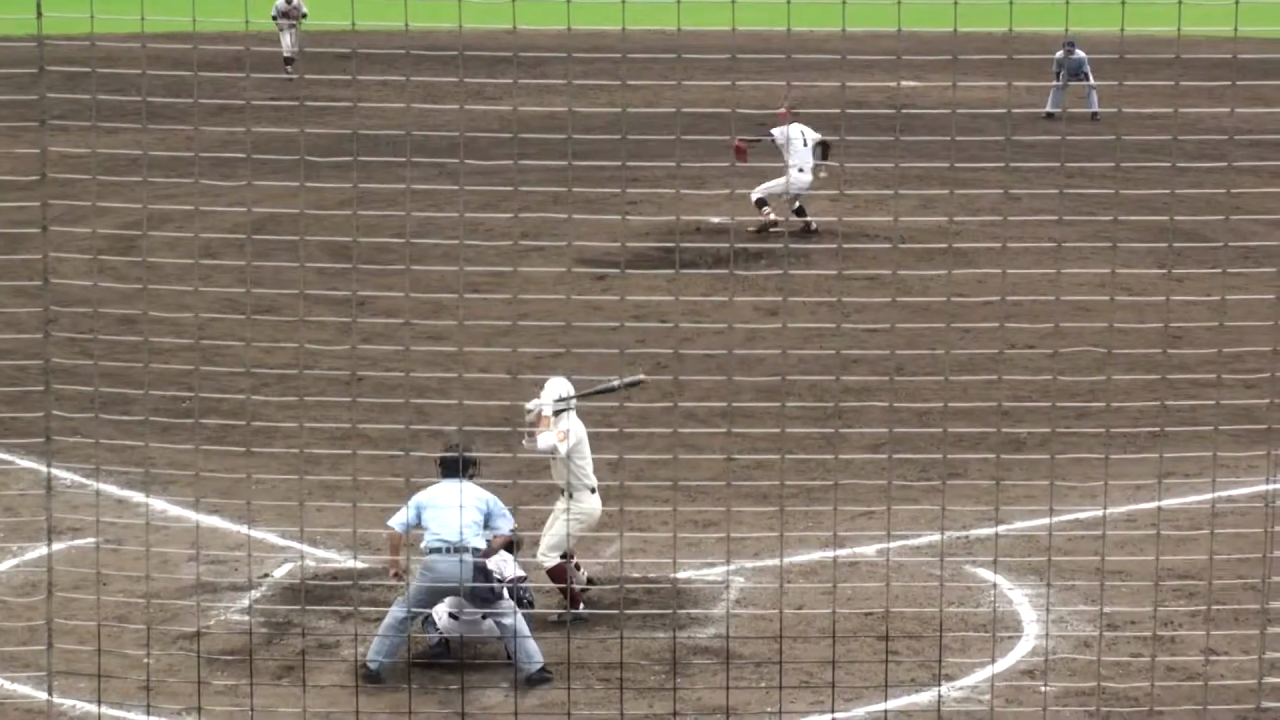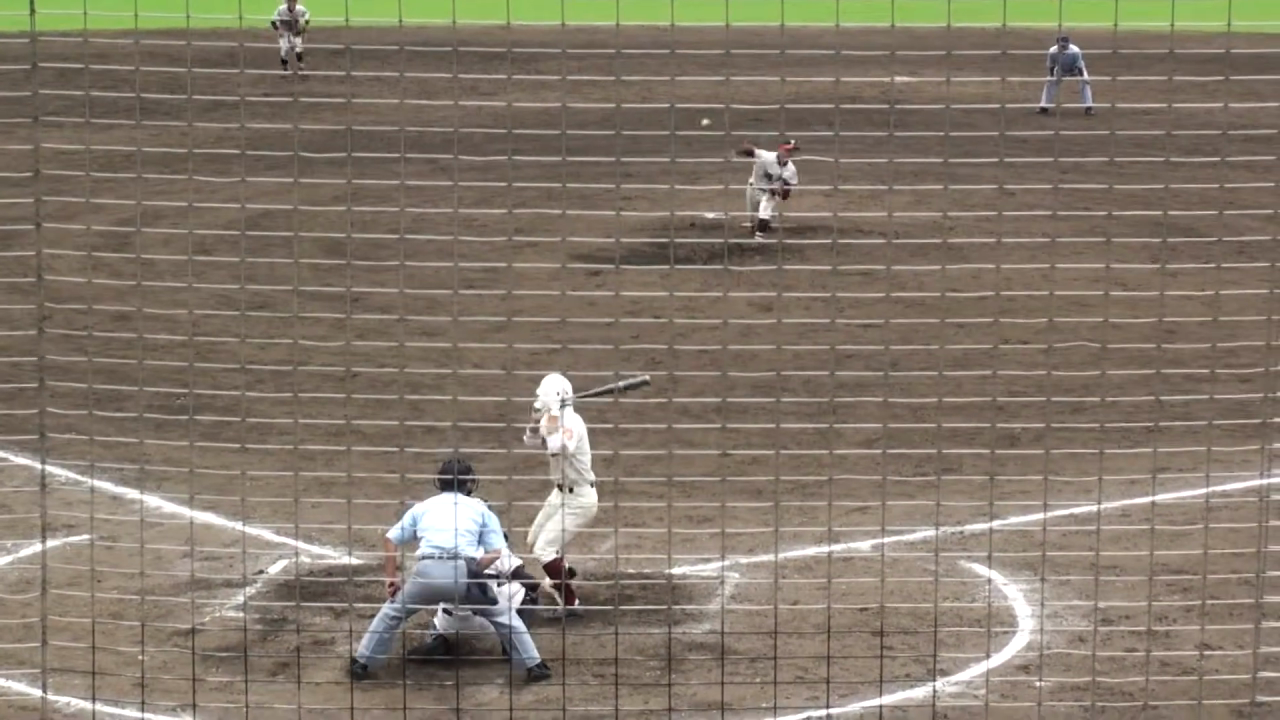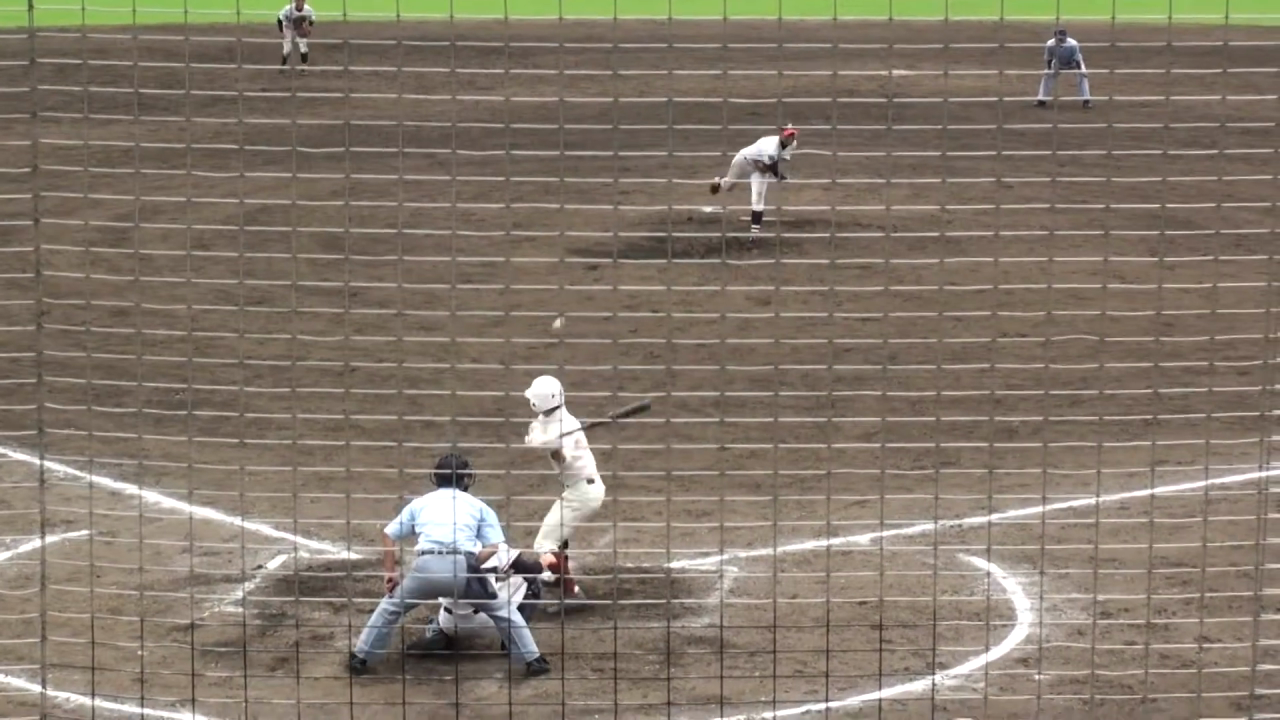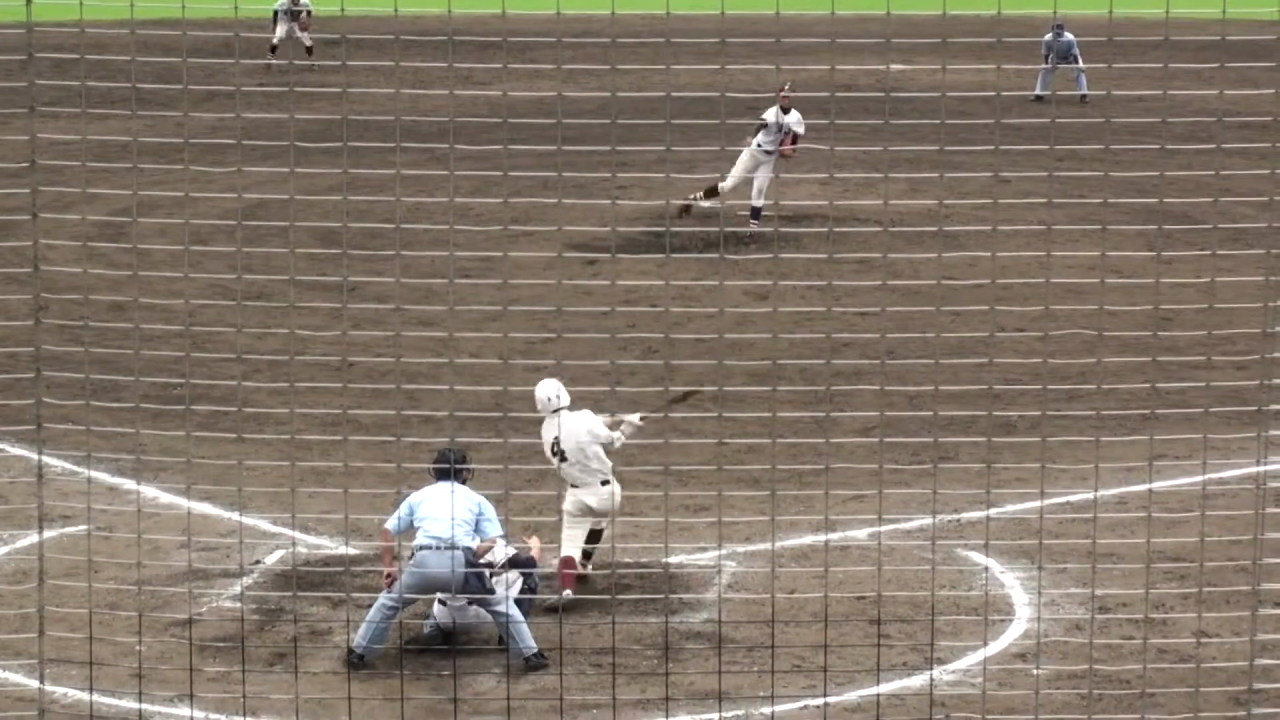
dt=0.3s
person 1, frame 1
left shoulder: (571, 425)
right shoulder: (557, 421)
left elbow: (545, 446)
right elbow: (531, 444)
left wrist: (546, 414)
right wrist: (533, 419)
left hip: (582, 504)
right hip: (569, 499)
left knee: (546, 554)
right knee: (554, 544)
left ankle: (576, 608)
right ankle: (581, 580)
person 1, frame 2
left shoulder: (572, 421)
right shoulder: (555, 418)
left elbow: (556, 446)
right elbow: (531, 440)
left wrist: (553, 414)
right wrist: (537, 417)
left hip: (579, 499)
right hip: (561, 493)
left knee: (543, 549)
right knee: (535, 539)
left ankle: (571, 604)
right ankle: (563, 571)
person 1, frame 3
left shoulder: (566, 424)
left elbow: (569, 463)
right elbow: (532, 439)
left wrist: (552, 444)
right wrist: (539, 441)
left hip: (580, 493)
right hip: (585, 490)
left knee: (544, 545)
right knee: (556, 533)
left ankle: (571, 592)
right ankle: (559, 574)
person 1, frame 4
left shoulder: (547, 429)
right shoulder: (583, 417)
right elbow: (612, 442)
left wrist: (617, 418)
right wrist: (628, 424)
left hip: (577, 496)
right hip: (606, 491)
left knee: (569, 548)
right knee: (599, 521)
left ankle: (565, 591)
right ankle: (582, 567)
person 2, frame 1
left shoulder: (424, 496)
right shoulder: (484, 496)
left elbow: (395, 530)
right elbow: (505, 534)
left wrist: (395, 567)
left hip: (434, 565)
right hip: (470, 566)
left knee: (401, 611)
right knee: (505, 614)
left ankle: (373, 667)
right ankle: (534, 668)
person 2, frame 2
left shoulder: (422, 507)
right shoulder: (481, 510)
left elbow: (390, 539)
right elbow: (496, 552)
left wrist: (391, 577)
left hip: (426, 571)
right hip: (463, 572)
left knee: (393, 611)
right knee: (502, 613)
left ankle: (361, 663)
right ankle: (534, 665)
person 2, frame 3
left shoulder: (419, 503)
right shoulder: (479, 506)
left elbow: (388, 535)
right elbow: (494, 547)
left wrist: (390, 572)
left hip: (425, 566)
right hip: (462, 567)
left knee: (391, 606)
right knee: (501, 608)
left ankle: (360, 658)
right ankle: (533, 660)
person 2, frame 4
left shoulder: (418, 496)
right shoulder: (477, 499)
left elbow: (387, 530)
right elbow: (491, 542)
left wrist: (389, 567)
left hip: (424, 562)
right hip: (460, 561)
left knee: (389, 601)
right knee: (500, 603)
left ankle: (358, 653)
right ankle: (531, 655)
